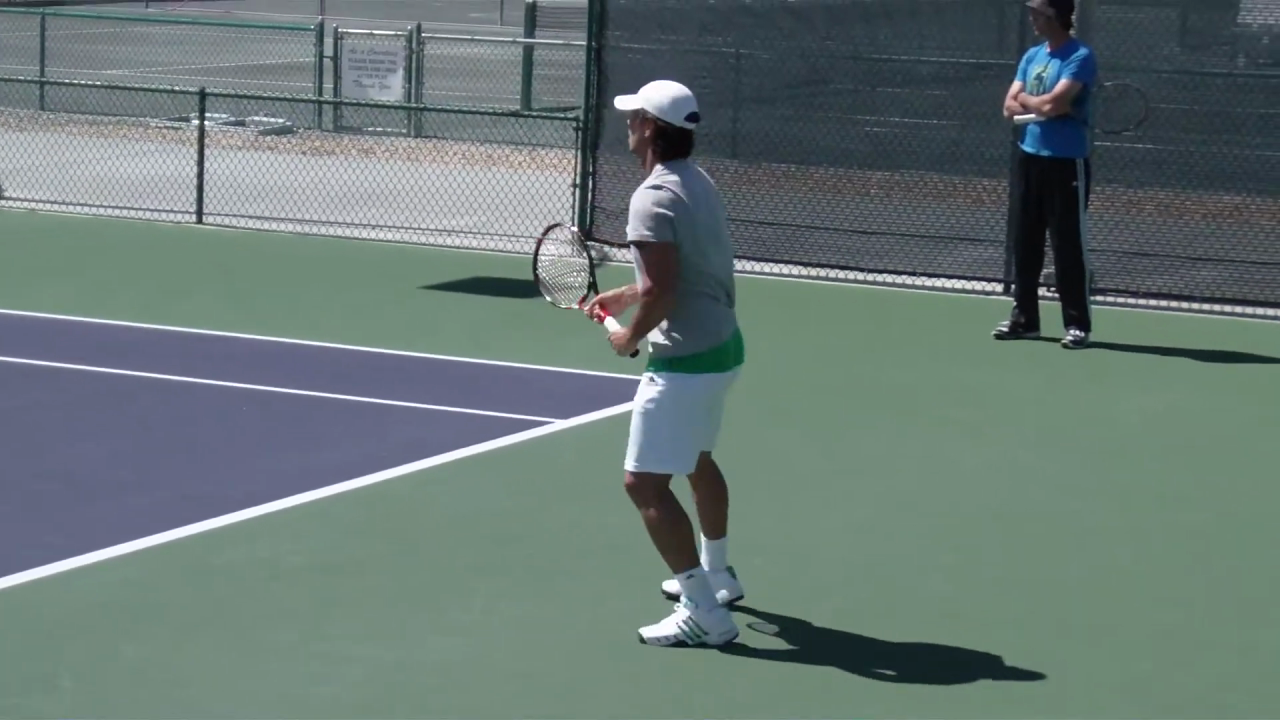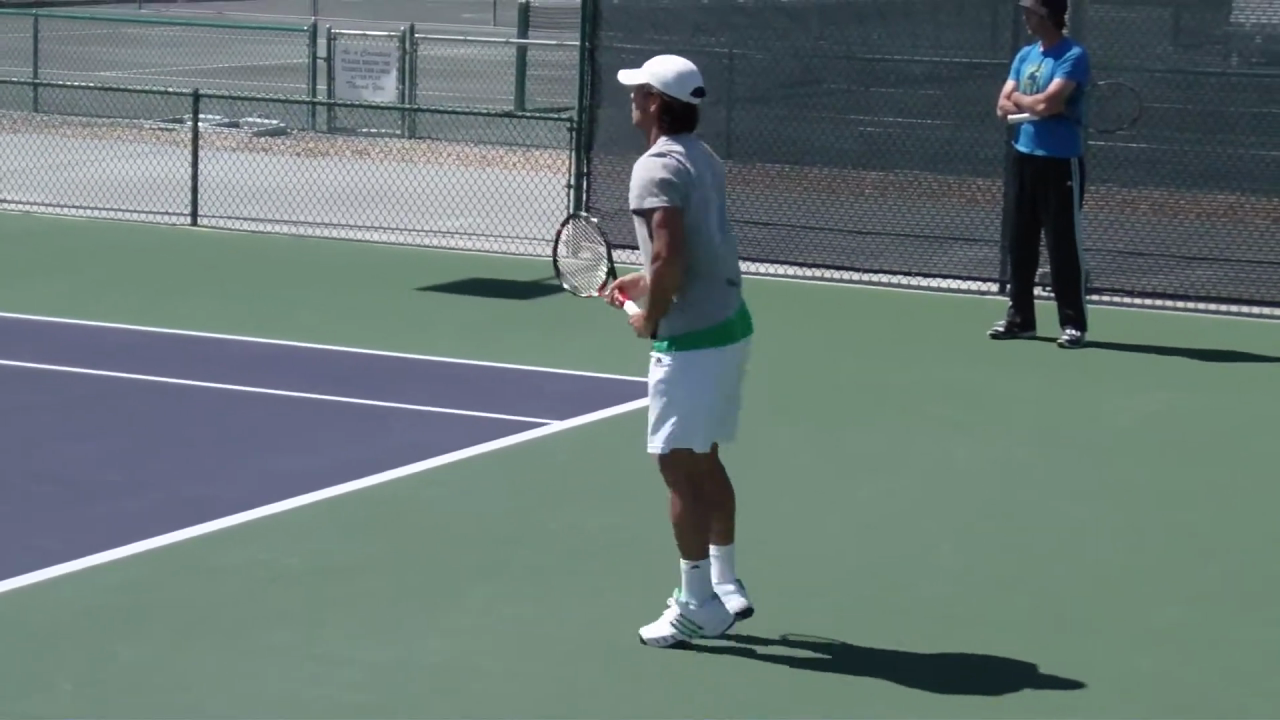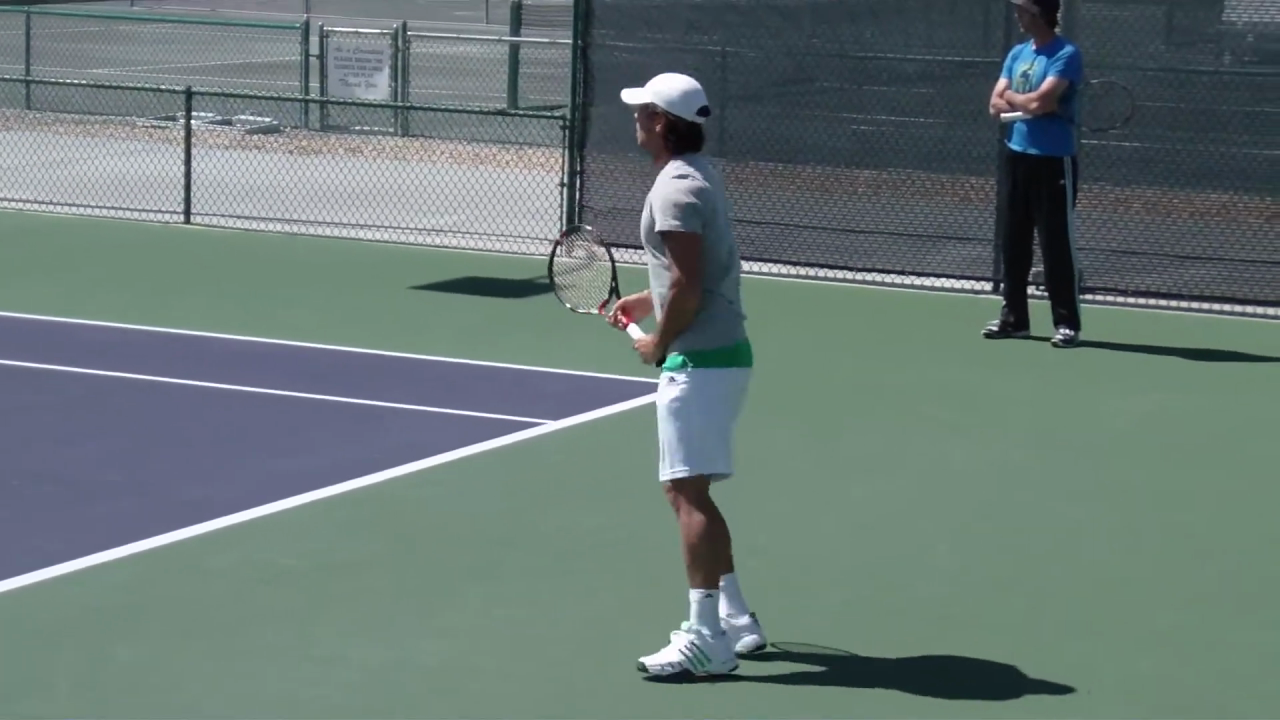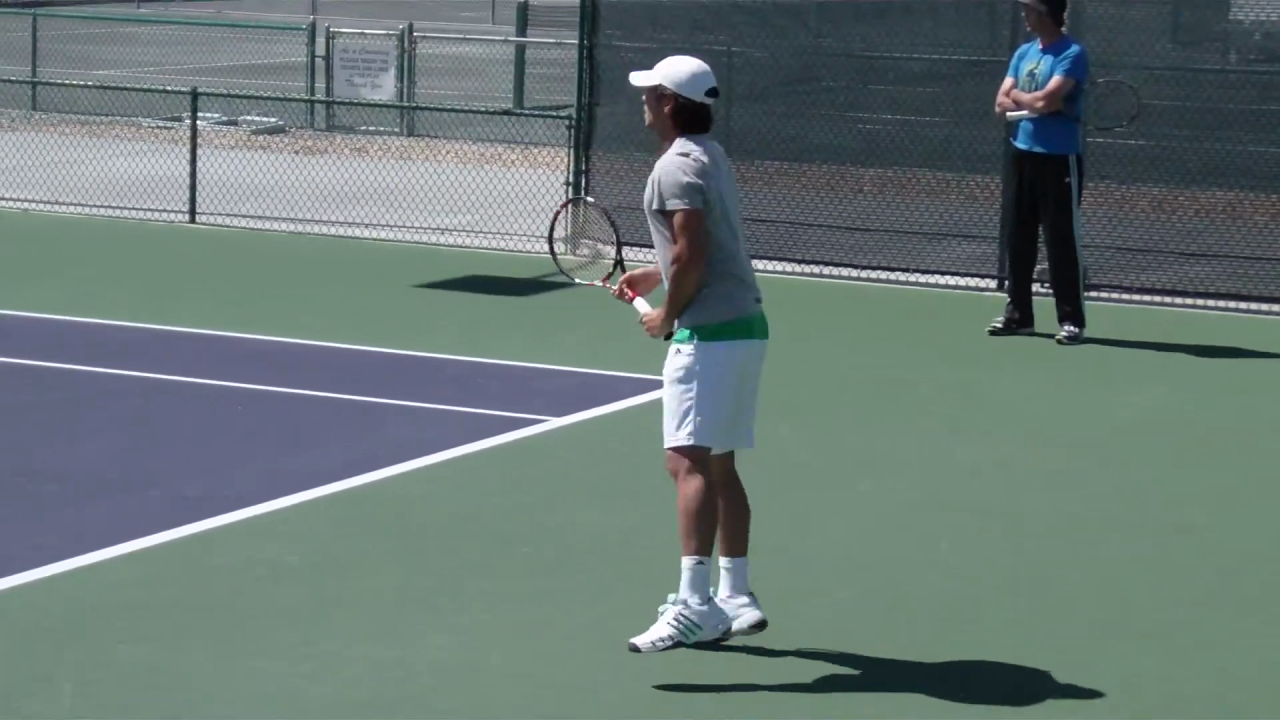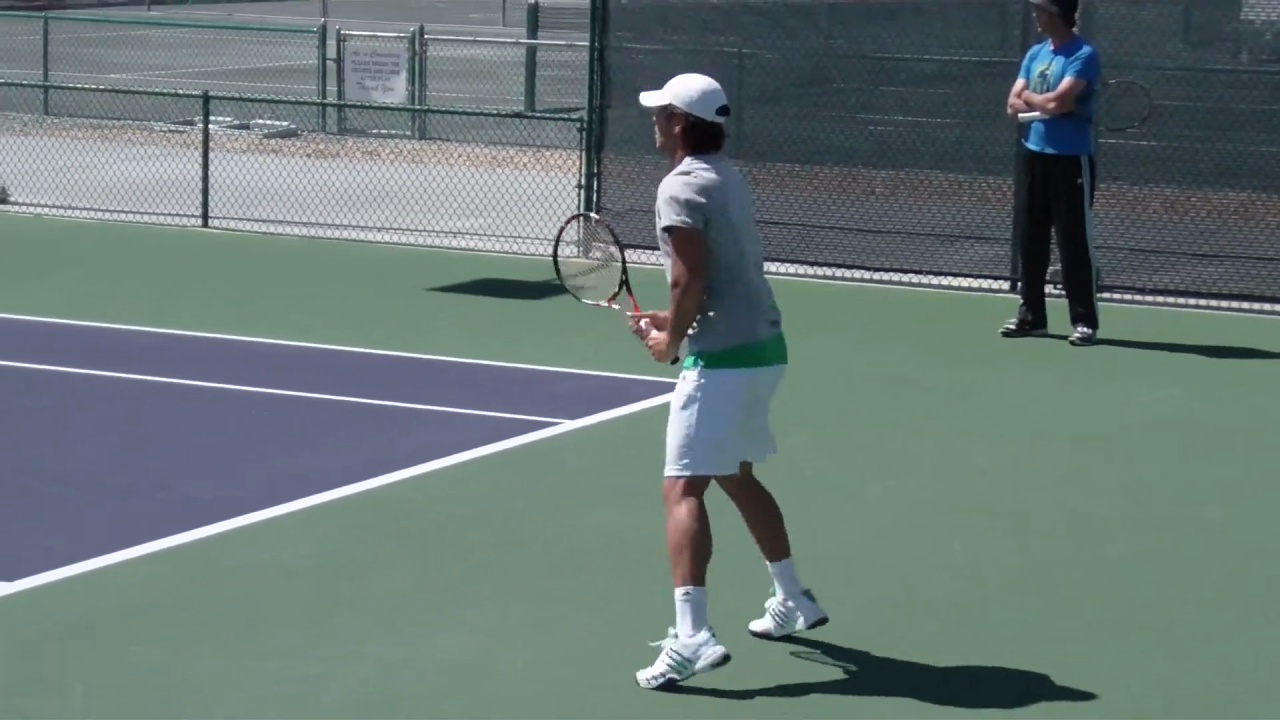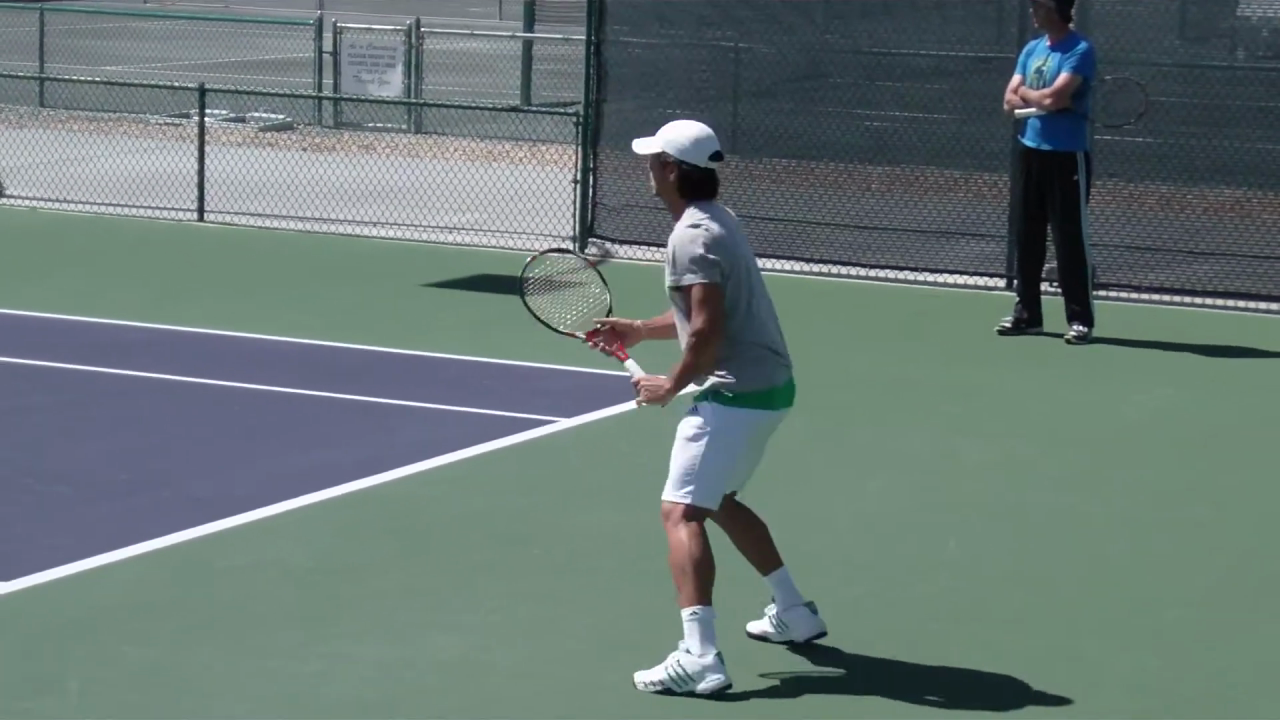
dt=0.2s
person 1, frame 1
left shoulder: (653, 197)
right shoulder: (696, 183)
left elbow: (662, 291)
left wrist: (630, 336)
right wrist: (618, 298)
left hip: (685, 360)
right hip: (719, 348)
left knee: (644, 483)
right knee: (697, 462)
left ankle: (704, 610)
right ankle: (717, 575)
person 1, frame 2
left shoulder: (657, 166)
right shoulder: (702, 159)
left elbow: (668, 258)
left wrist: (648, 317)
right wrist: (640, 283)
left hip: (691, 336)
right hip: (730, 325)
left knee: (678, 464)
right knee: (704, 457)
left ankle: (698, 604)
right ankle: (725, 585)
person 1, frame 3
left shoulder: (674, 187)
right shoulder: (699, 176)
left elbow: (688, 284)
left wrist: (659, 341)
right wrist: (642, 301)
left hip: (699, 358)
right hip: (726, 352)
left knee: (686, 491)
right knee: (692, 490)
left ankle: (706, 635)
right ankle: (734, 619)
person 1, frame 4
left shoulder: (677, 164)
right shoulder: (707, 156)
left elbow: (690, 257)
left wrist: (666, 315)
right wrist: (646, 276)
left hip: (711, 333)
right hip: (742, 328)
left knee: (687, 462)
right knee: (718, 465)
left ankle: (695, 605)
right ankle: (736, 598)
person 1, frame 5
left shoulder: (679, 186)
right shoulder: (725, 178)
left elbow: (689, 277)
left wrist: (671, 337)
right wrist: (669, 315)
left hip: (722, 359)
right hip: (764, 348)
left knee: (683, 490)
right knee: (735, 476)
left ankle: (692, 638)
right ankle: (793, 600)
person 1, frame 6
left shoulder: (691, 237)
right shoulder: (712, 221)
left elbow: (706, 332)
left wrist: (670, 385)
right wrist: (633, 329)
left hip: (738, 395)
right hip: (766, 387)
left knee: (680, 516)
right knee: (717, 500)
left ankle: (698, 656)
right ankle: (792, 611)
person 2, frame 1
left shoulder: (1080, 57)
right shoulder: (1031, 56)
left elbow: (1052, 103)
right elbow: (1010, 107)
left wrist: (1026, 98)
right wrist: (1042, 107)
left hip: (1066, 163)
right hip: (1029, 158)
left knee: (1068, 246)
right knee: (1024, 242)
left ankle: (1078, 324)
right ankle: (1023, 317)
person 2, frame 2
left shoulder: (1073, 56)
right shoulder: (1024, 55)
left elbow: (1045, 103)
right elbow: (1004, 106)
left wrist: (1020, 98)
right wrist: (1035, 106)
left hip: (1060, 162)
right hip: (1024, 157)
left knee: (1064, 245)
right knee: (1020, 242)
left ankle: (1073, 323)
right ankle: (1020, 317)
person 2, frame 3
left shoulder: (1066, 55)
right shoulder: (1016, 53)
left elbow: (1038, 101)
right elbow: (995, 105)
left wrist: (1012, 96)
right wrist: (1026, 104)
left hip: (1053, 161)
right hip: (1016, 156)
left knee: (1057, 244)
right knee: (1012, 240)
left ankle: (1067, 322)
right ankle: (1013, 316)
person 2, frame 4
left shoulder: (1072, 54)
right shoulder: (1023, 52)
left elbow: (1045, 100)
right elbow: (1002, 103)
left wrist: (1018, 95)
right wrist: (1034, 103)
left hip: (1058, 159)
right hip: (1022, 154)
left knee: (1062, 241)
right knee: (1018, 237)
left ankle: (1071, 319)
right ankle: (1018, 313)
person 2, frame 5
left shoulder: (1083, 54)
right shoulder: (1035, 53)
left elbow: (1057, 101)
right elbow: (1013, 105)
left wrist: (1030, 97)
right wrist: (1046, 105)
left hip: (1070, 160)
right hip: (1034, 156)
left knee: (1074, 243)
right knee: (1029, 239)
left ankle: (1085, 321)
right ankle: (1031, 314)
person 2, frame 6
left shoulder: (1080, 50)
right shoulder: (1031, 49)
left elbow: (1052, 98)
right elbow: (1010, 101)
left wrist: (1025, 92)
right wrist: (1039, 100)
left hip: (1066, 157)
right hip: (1030, 152)
left knee: (1070, 239)
right knee: (1025, 236)
left ankle: (1080, 318)
right ankle: (1026, 312)
